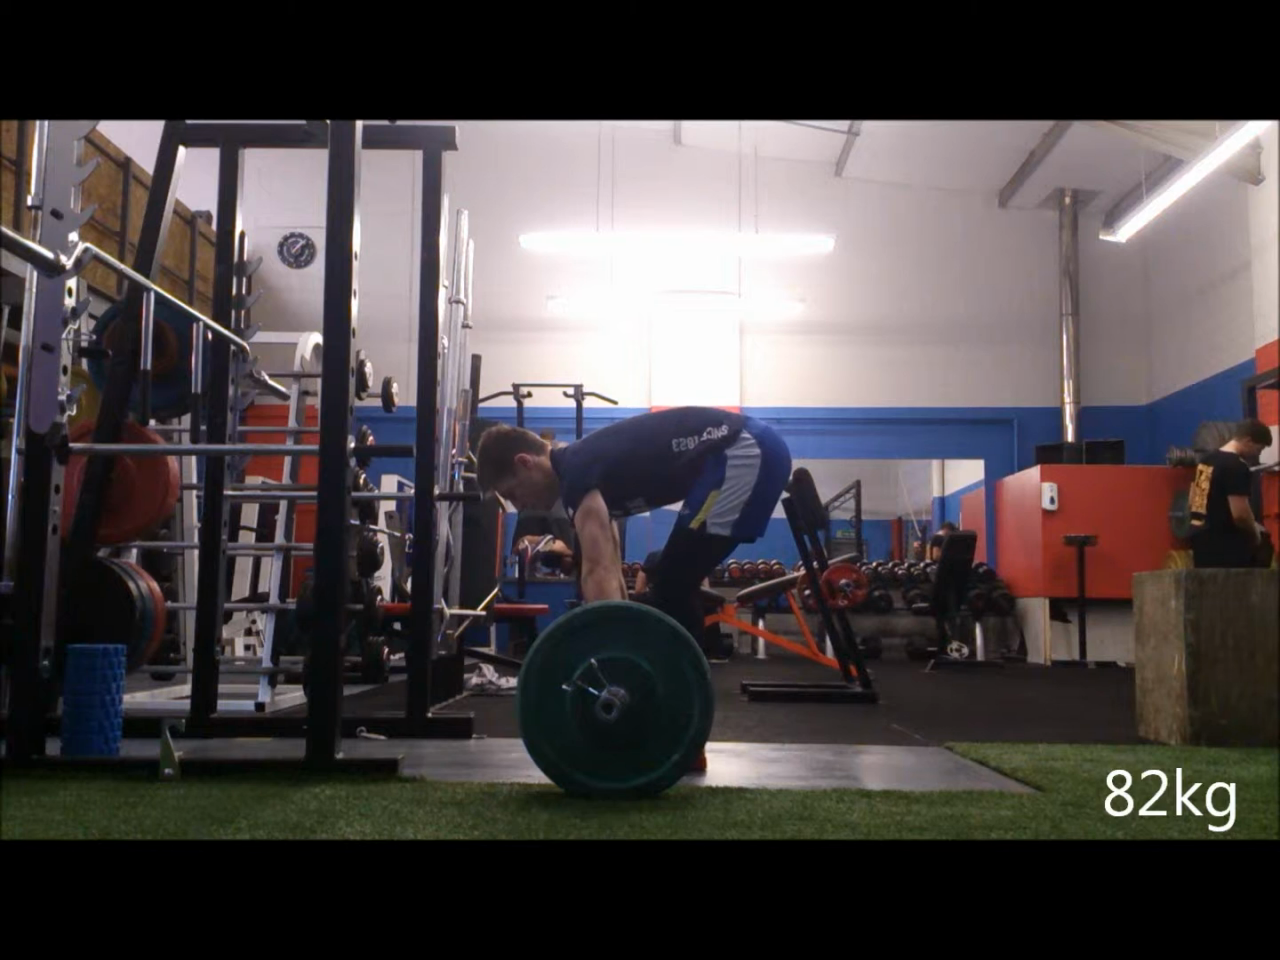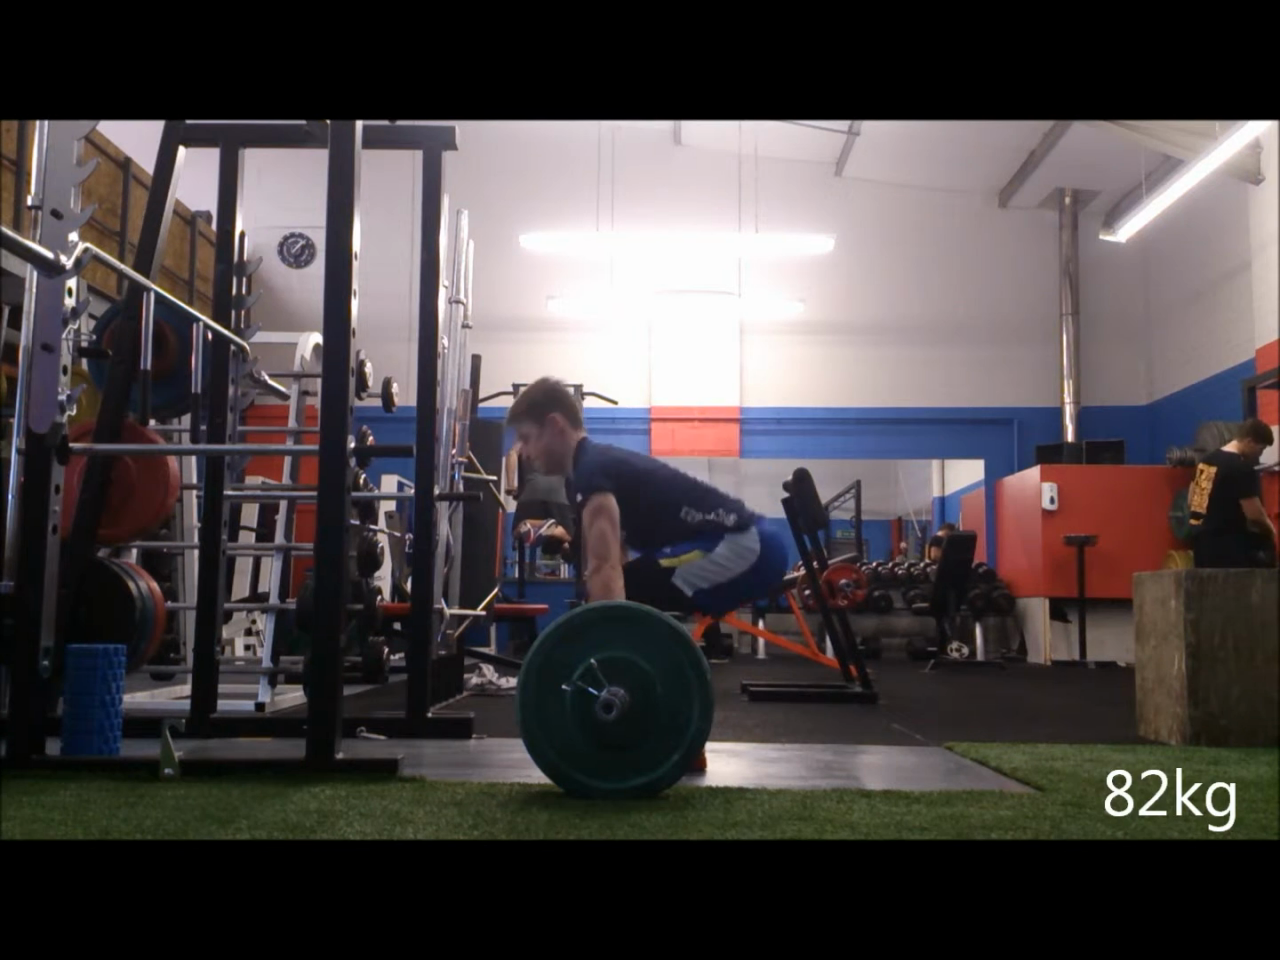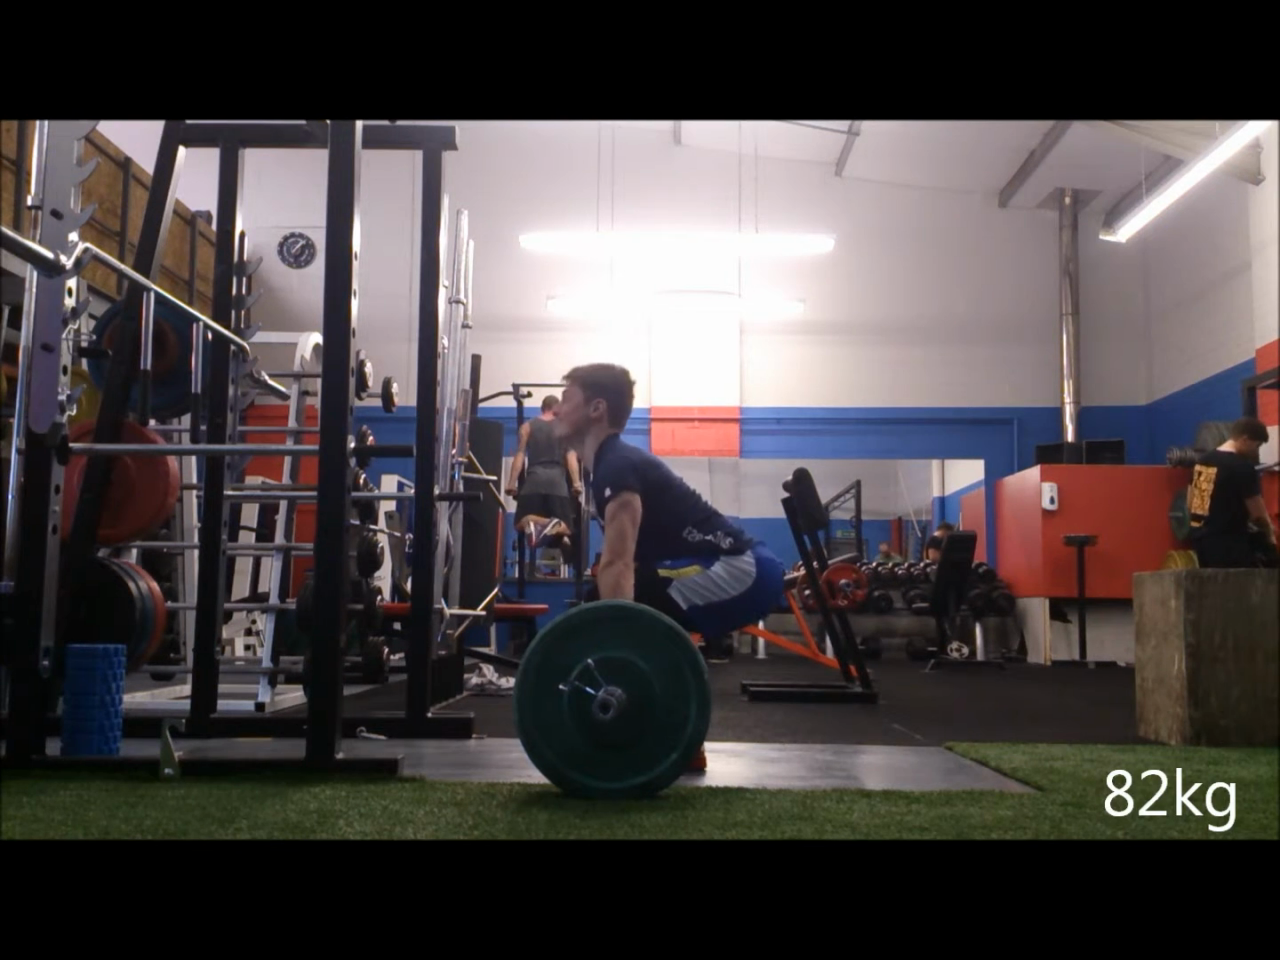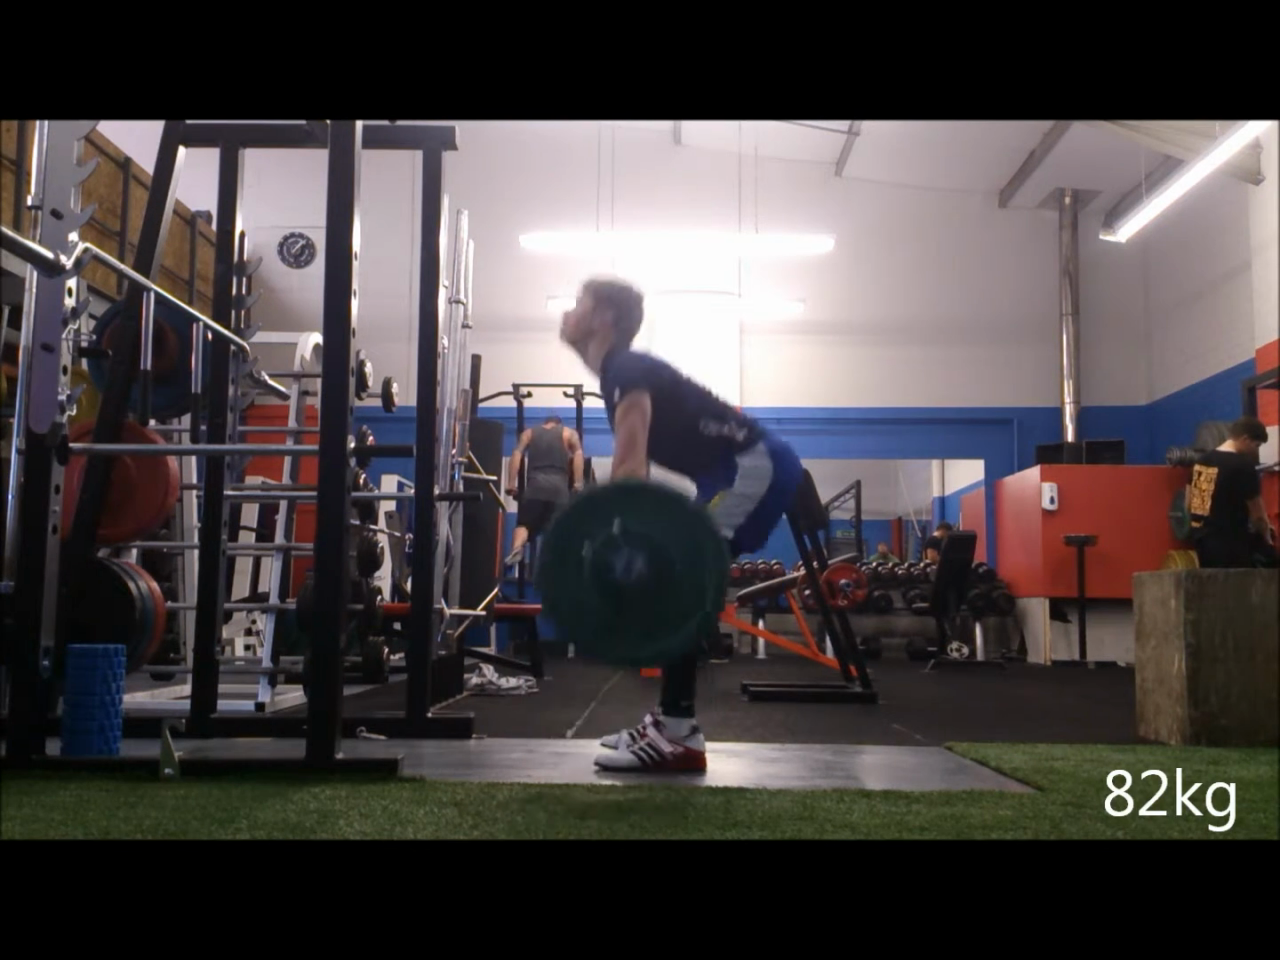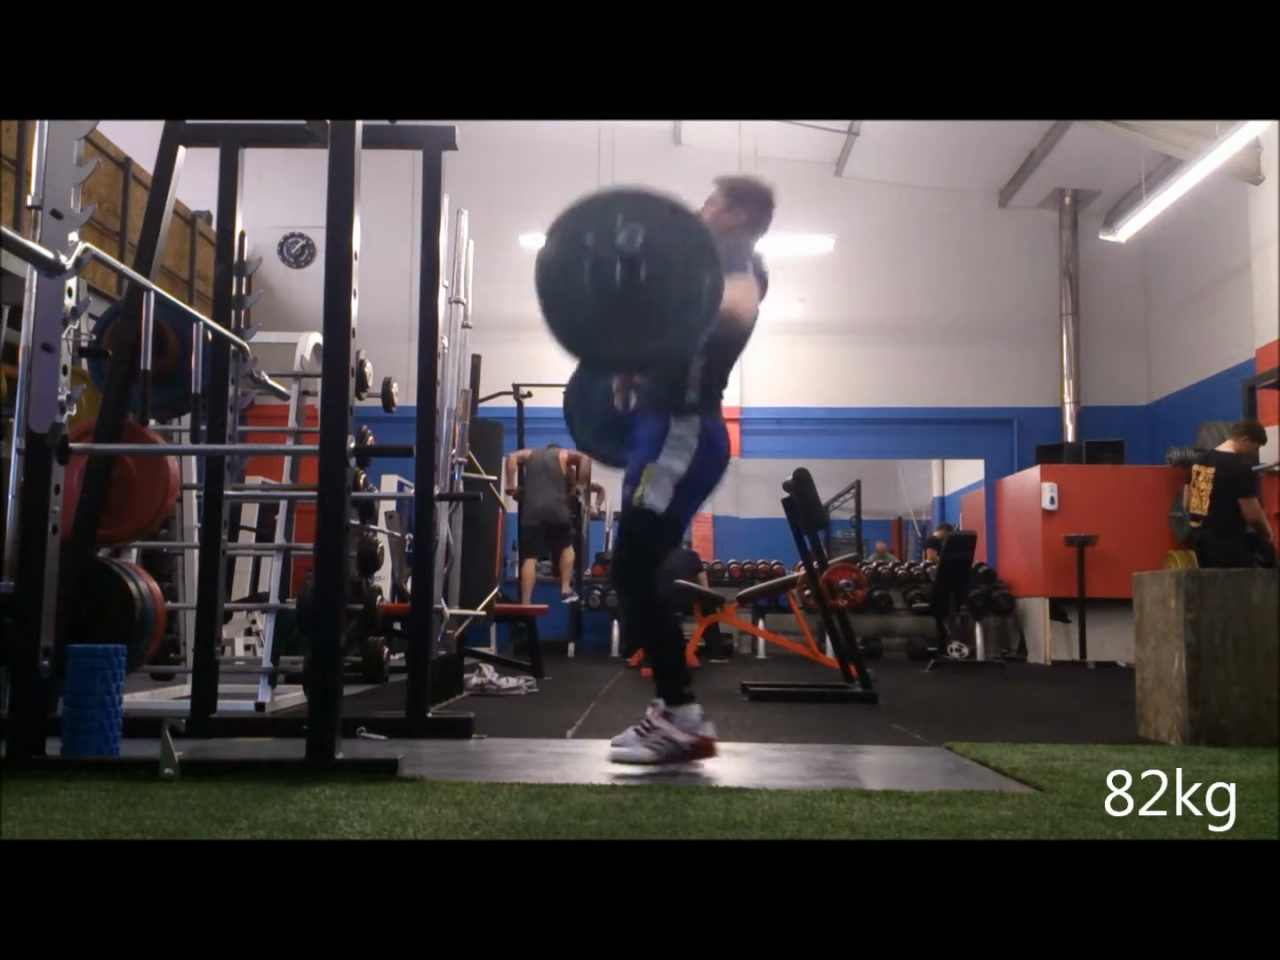
dt=0.5s
person 1, frame 1
left shoulder: (576, 471)
right shoulder: (583, 464)
left elbow: (599, 571)
right elbow: (609, 569)
left hip: (745, 454)
right hip: (752, 451)
left knee: (674, 583)
right knee: (673, 583)
person 1, frame 2
left shoulder: (592, 471)
right shoulder: (601, 464)
left elbow: (604, 570)
right elbow: (610, 567)
left hip: (745, 547)
right hip: (749, 547)
left knee: (621, 604)
right knee: (629, 603)
person 1, frame 3
left shoulder: (616, 467)
right shoulder: (618, 463)
left elbow: (616, 566)
right elbow: (623, 562)
left hip: (742, 572)
right hip: (744, 571)
person 1, frame 4
left shoulder: (626, 370)
right shoulder: (625, 370)
left elbow: (630, 464)
right elbow: (632, 465)
left hip: (755, 468)
right hip: (752, 469)
left ankle: (678, 736)
right ankle: (672, 721)
person 1, frame 5
left shoulder: (740, 266)
right shoulder: (718, 268)
left elbow: (736, 313)
right wrist: (635, 381)
left hip: (684, 434)
right hip: (665, 431)
left knee: (634, 571)
right knee: (637, 568)
left ankle: (686, 723)
right ankle: (671, 711)
